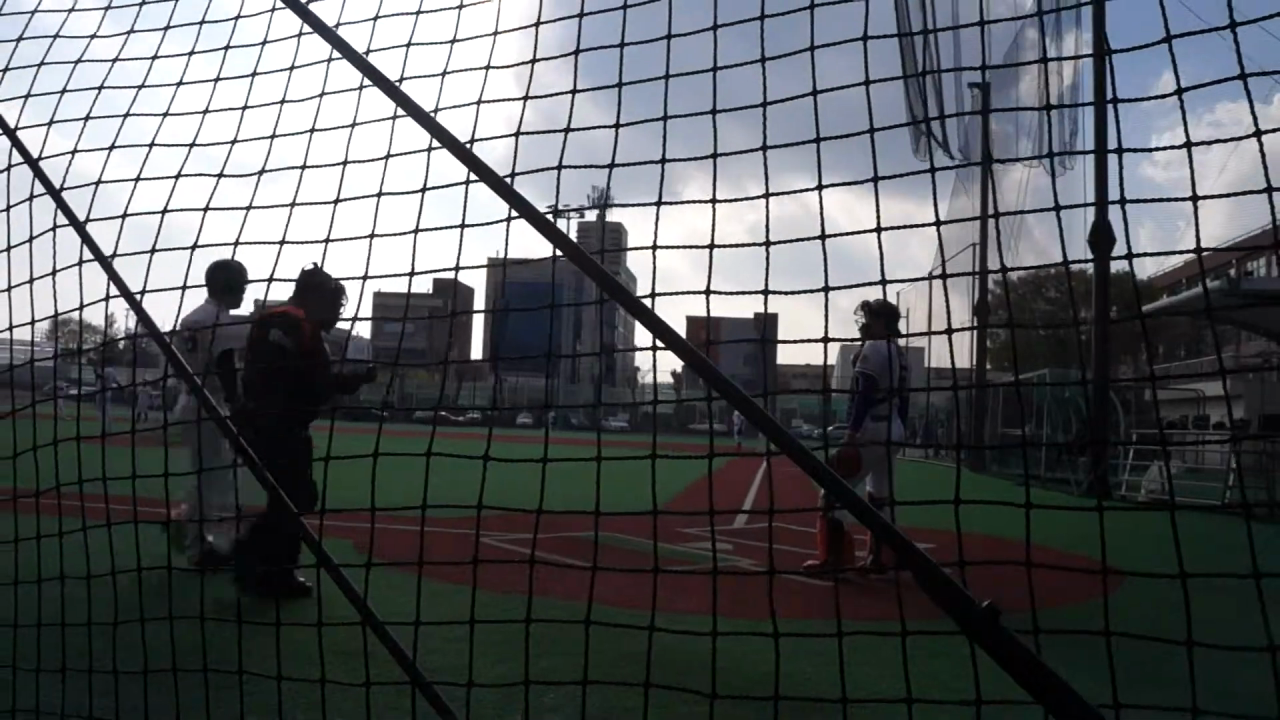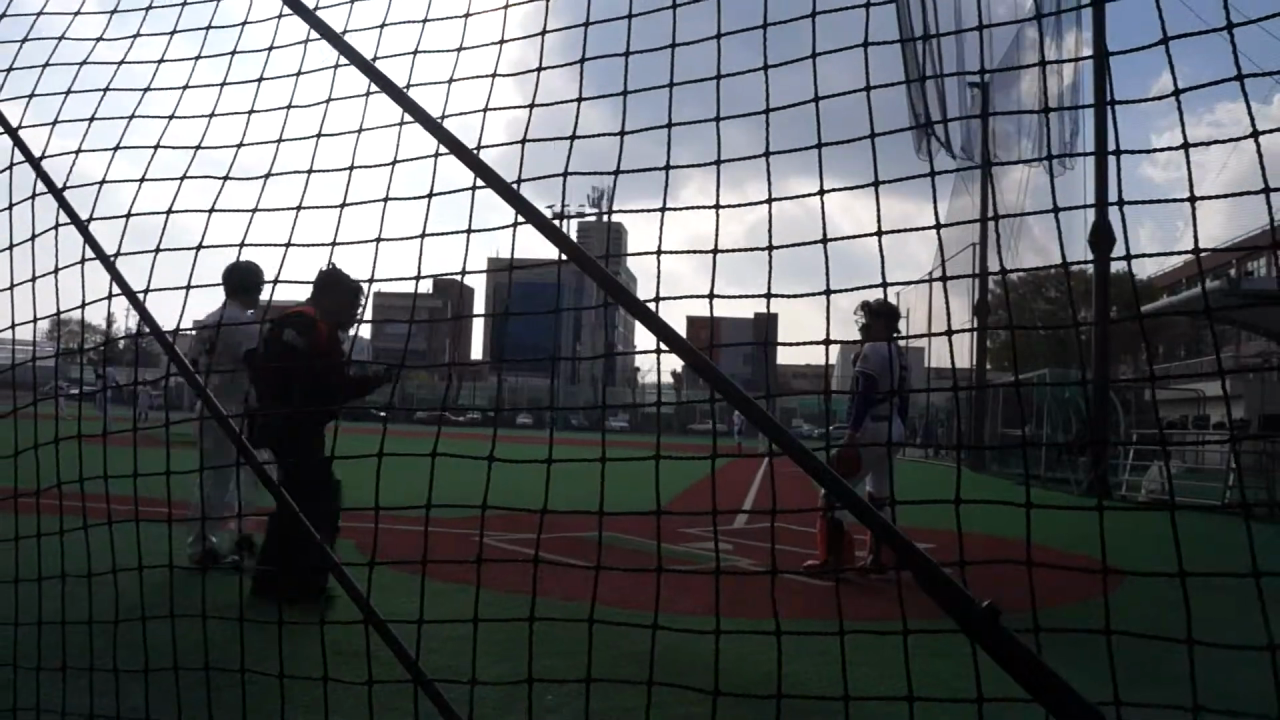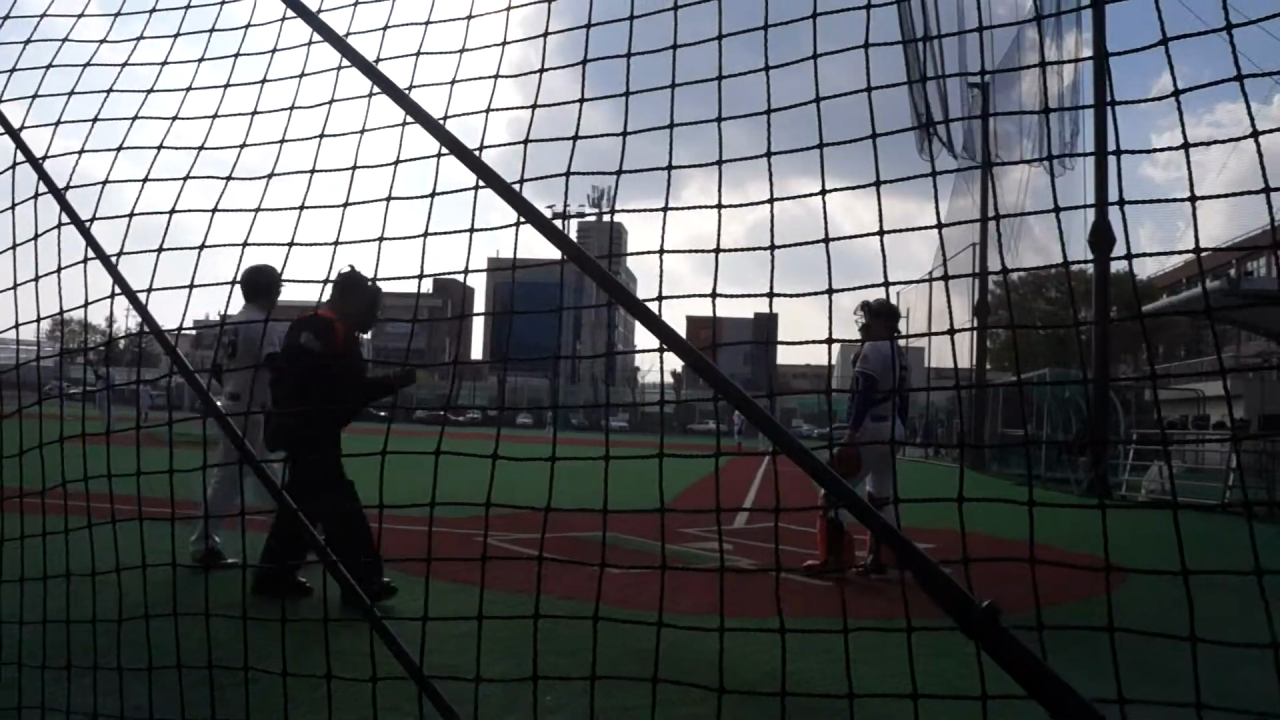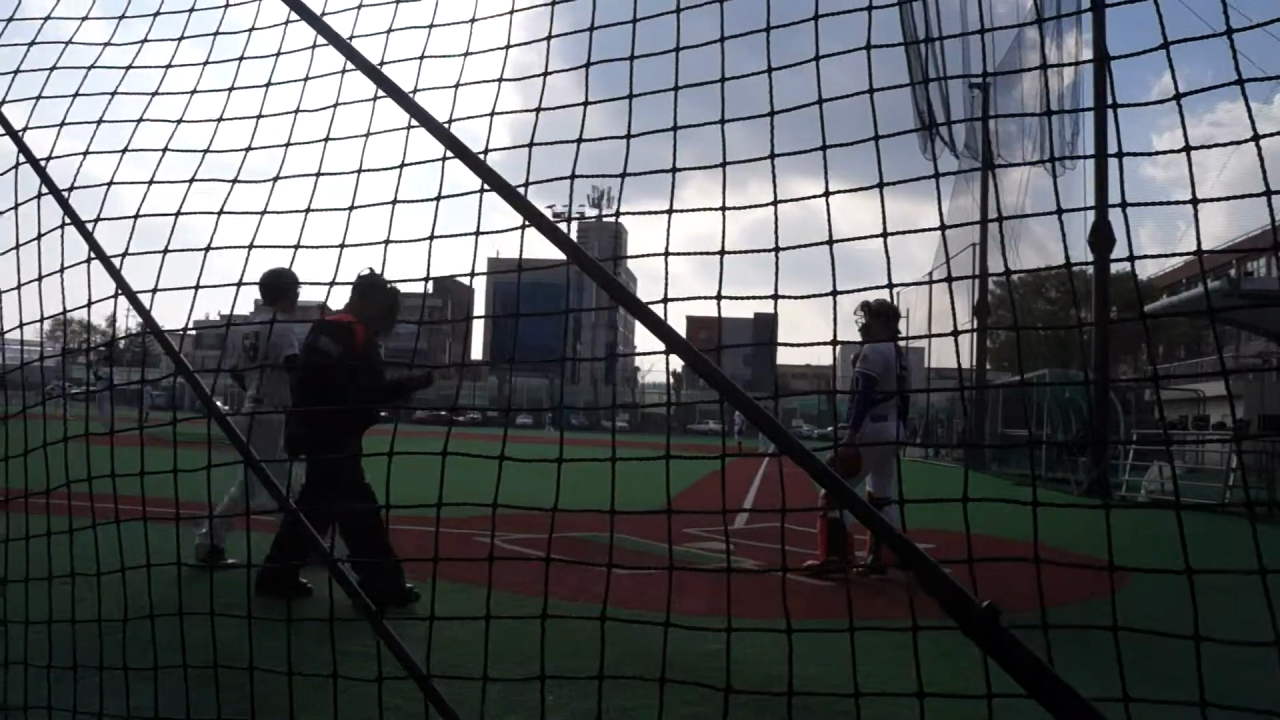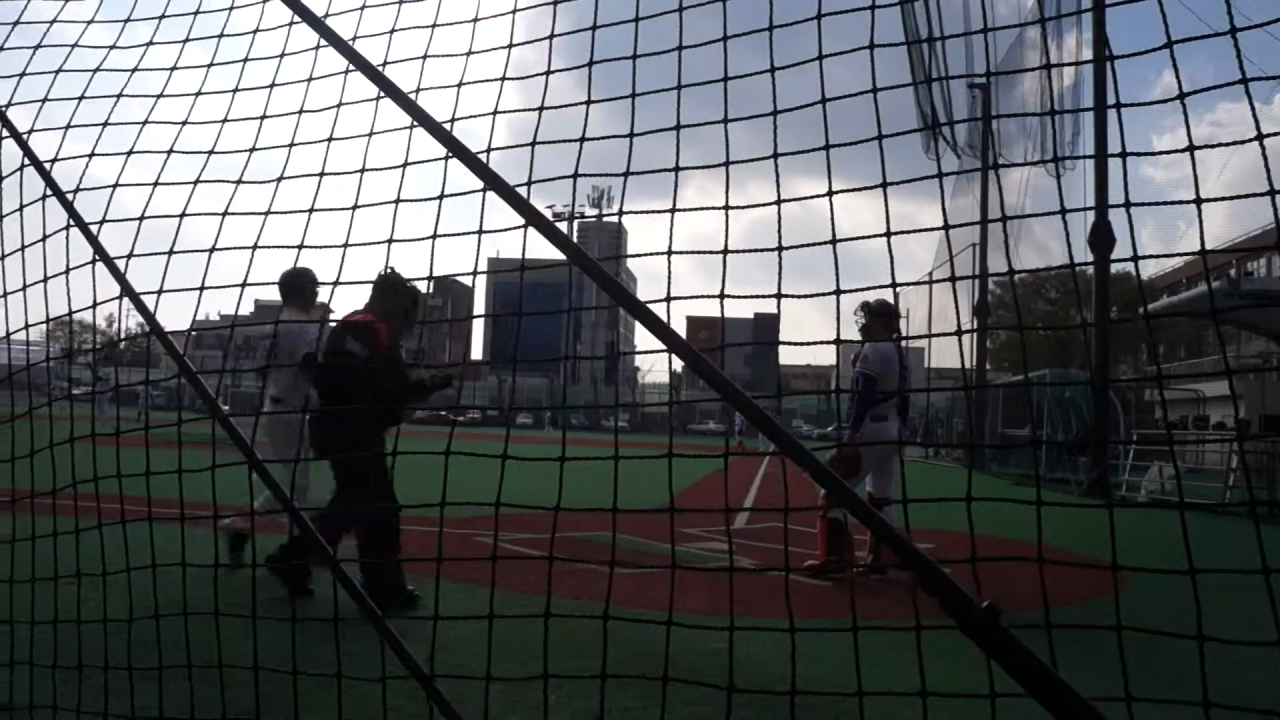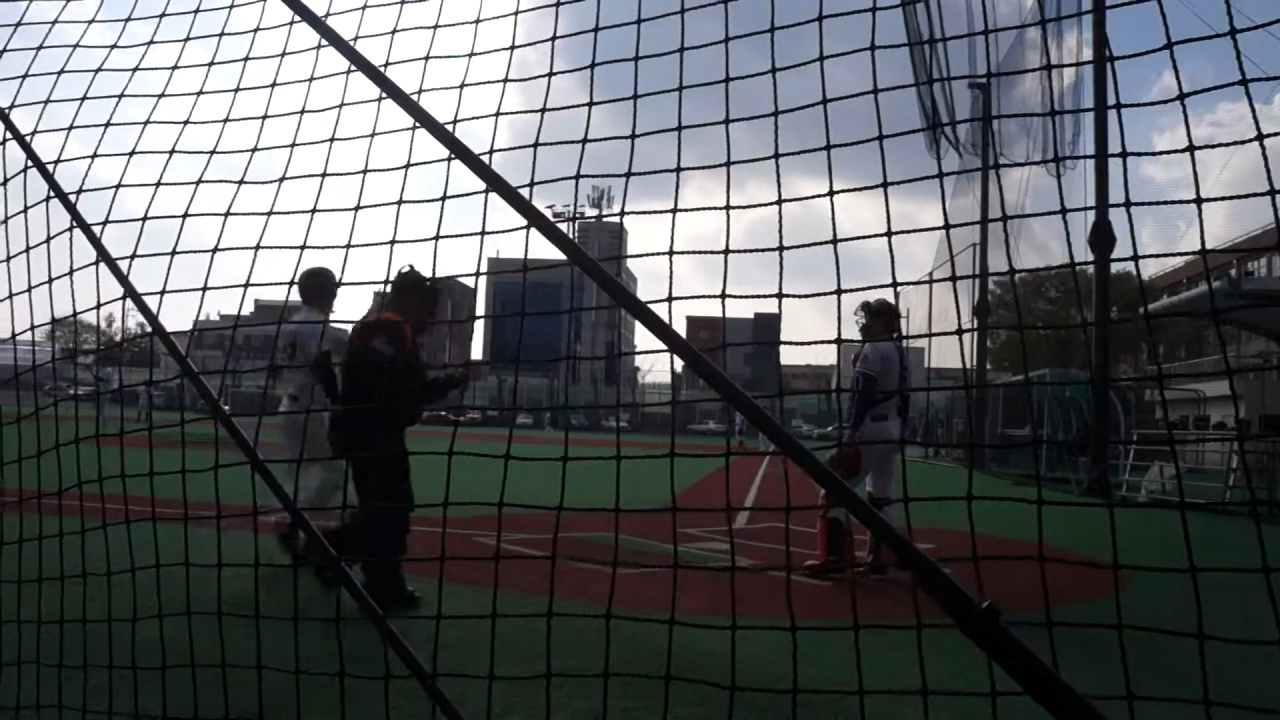
dt=0.1s
person 1, frame 1
left shoulder: (305, 329)
right shoulder: (284, 322)
left elbow: (318, 383)
right elbow: (263, 375)
left wrist: (357, 378)
right wrist: (262, 420)
left hip: (287, 430)
right hip: (275, 429)
left knee: (287, 499)
right knee: (296, 497)
left ankle: (272, 574)
right ankle: (263, 571)
person 1, frame 2
left shoulder: (322, 329)
right shoulder: (300, 322)
left elbow: (336, 385)
right elbow: (273, 374)
left wrist: (374, 379)
right wrist: (276, 420)
left hip: (303, 429)
right hip: (292, 429)
left knee: (302, 502)
right knee: (320, 499)
left ankle: (273, 575)
right ankle: (305, 578)
person 1, frame 3
left shoulder: (343, 333)
right shoulder: (318, 326)
left elbow: (354, 389)
right elbow: (289, 375)
left wrist: (393, 382)
right wrist: (286, 422)
left hip: (320, 434)
right hip: (307, 434)
left knee: (304, 504)
right knee: (339, 504)
left ankle: (274, 575)
right ankle: (364, 581)
person 1, frame 4
left shoulder: (361, 337)
right shoulder: (337, 330)
left elbow: (372, 391)
right elbow: (311, 381)
left wrist: (410, 384)
right wrist: (304, 427)
left hip: (339, 437)
right hip: (328, 437)
left knee: (316, 507)
right knee: (357, 508)
left ankle: (278, 575)
right ankle: (381, 585)
person 1, frame 5
left shoulder: (379, 335)
right shoulder: (361, 330)
left elbow: (391, 391)
right elbow: (338, 383)
left wrist: (429, 386)
right wrist: (330, 427)
left hip: (365, 438)
right hip: (353, 437)
left knee: (349, 506)
right knee: (377, 509)
left ankle: (293, 562)
right ankle: (384, 589)
person 1, frame 6
left shoulder: (399, 331)
right shoulder: (387, 328)
left elbow: (410, 389)
right elbow: (364, 382)
left wrist: (449, 383)
left hip: (380, 435)
right hip: (370, 435)
left knee: (388, 505)
right knee: (388, 508)
left ankle: (333, 549)
right ankle: (384, 587)
person 2, frame 1
left shoulder: (190, 318)
right shoulder: (223, 319)
right elbow: (226, 367)
right wrist: (235, 405)
left hip: (190, 403)
left knee: (211, 475)
right knee: (213, 478)
left ankle: (183, 519)
right ankle: (202, 548)
person 2, frame 2
left shoulder: (207, 321)
right shoulder: (244, 320)
left elbow: (195, 365)
right hip: (229, 408)
left knee: (225, 475)
right knee: (218, 478)
left ankle: (240, 537)
right ankle: (202, 547)
person 2, frame 3
left shoulder: (228, 324)
right shoulder: (262, 324)
left elbow: (217, 369)
left hip: (233, 407)
right hip: (248, 411)
right knee: (228, 480)
right ankle: (203, 545)
person 2, frame 4
left shoulder: (244, 328)
right shoulder: (281, 326)
left elbow: (236, 372)
right elbow: (293, 369)
left hip: (254, 411)
right hip: (269, 414)
left knee: (281, 481)
right knee: (251, 483)
right ankle: (208, 542)
person 2, frame 5
left shoulder: (270, 327)
right shoulder: (302, 327)
left elbow: (263, 370)
left hip: (273, 410)
right hip: (292, 413)
left knee: (297, 481)
right knee: (290, 482)
right ankle: (240, 526)
person 2, frame 6
left shoulder: (287, 326)
right shoulder: (318, 325)
left elbow: (280, 369)
left hip: (290, 408)
right hip: (311, 410)
left knee: (301, 477)
right knee: (332, 474)
left ankle: (298, 541)
right ankle: (290, 522)
person 3, frame 1
left shoulder: (873, 348)
right shoulder: (899, 354)
left elbow: (864, 395)
right elbow: (903, 400)
left wrist: (851, 434)
left hip: (872, 429)
right hip: (893, 430)
right knee: (881, 496)
left ankle: (833, 558)
right ankle: (878, 558)
person 3, frame 2
left shoulder: (873, 348)
right shoulder: (899, 354)
left elbow: (864, 395)
right elbow: (904, 399)
left wrist: (851, 434)
left hip: (872, 429)
right hip: (894, 430)
right knee: (881, 496)
left ankle: (834, 558)
right ankle: (879, 558)
person 3, frame 3
left shoulder: (873, 348)
right shoulder: (899, 354)
left elbow: (864, 395)
right elbow: (903, 399)
left wrist: (850, 434)
left hip: (872, 428)
right hip: (893, 430)
right knee: (882, 496)
left ankle: (834, 558)
right ankle: (878, 558)
person 3, frame 4
left shoulder: (873, 349)
right shoulder: (900, 354)
left elbow: (863, 396)
right elbow: (904, 400)
left wrist: (850, 434)
left hip: (872, 429)
right hip: (894, 430)
right knee: (883, 497)
left ankle: (834, 558)
right ankle: (878, 559)
person 3, frame 5
left shoulder: (873, 349)
right shoulder: (899, 354)
left elbow: (864, 395)
right elbow: (903, 400)
left wrist: (851, 434)
left hip: (872, 429)
right hip: (893, 429)
right knee: (882, 497)
left ankle: (834, 558)
right ankle: (878, 558)
person 3, frame 6
left shoulder: (873, 349)
right shoulder: (900, 354)
left elbow: (864, 395)
right elbow: (904, 400)
left wrist: (851, 434)
left hip: (873, 429)
right hip: (894, 429)
right knee: (882, 497)
left ankle: (834, 558)
right ankle: (878, 558)
